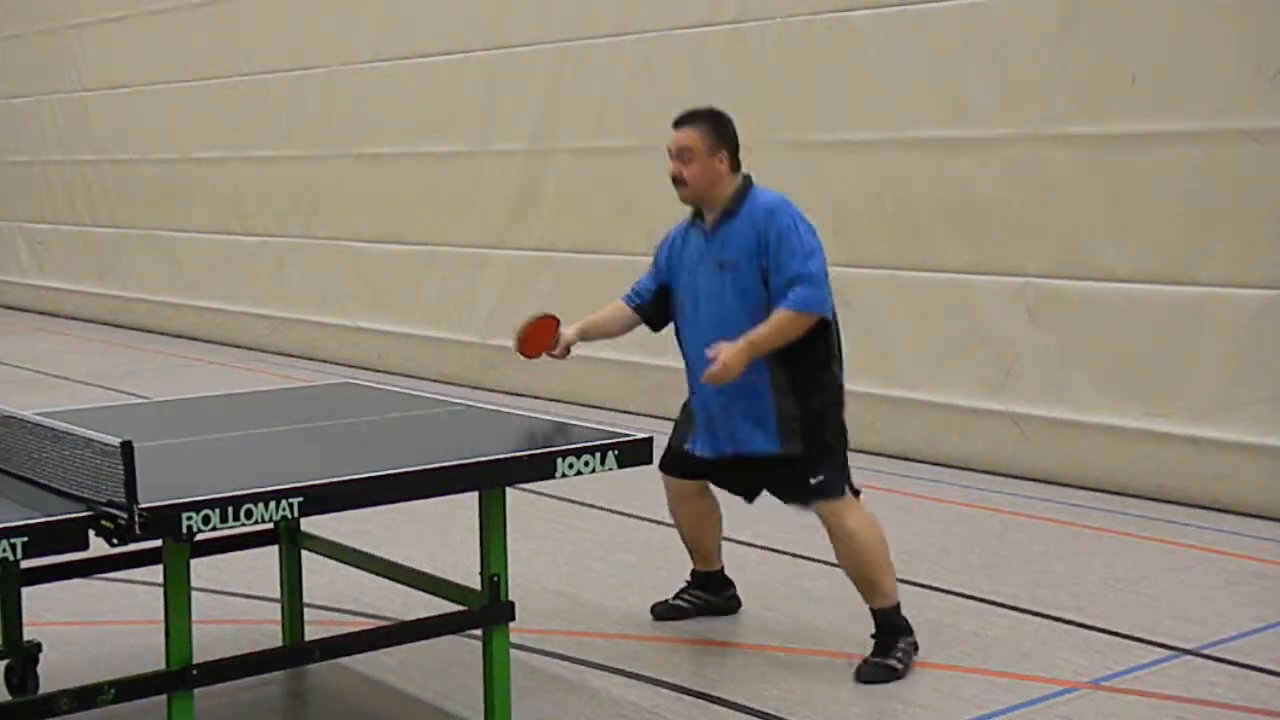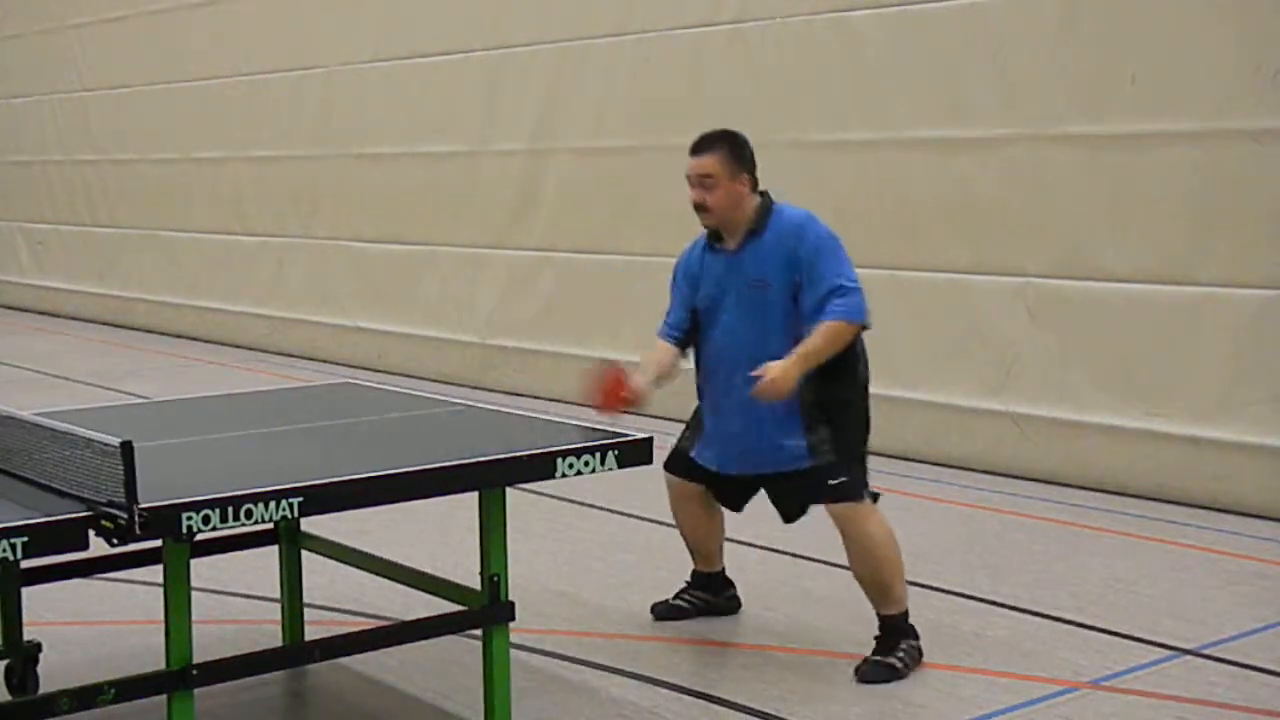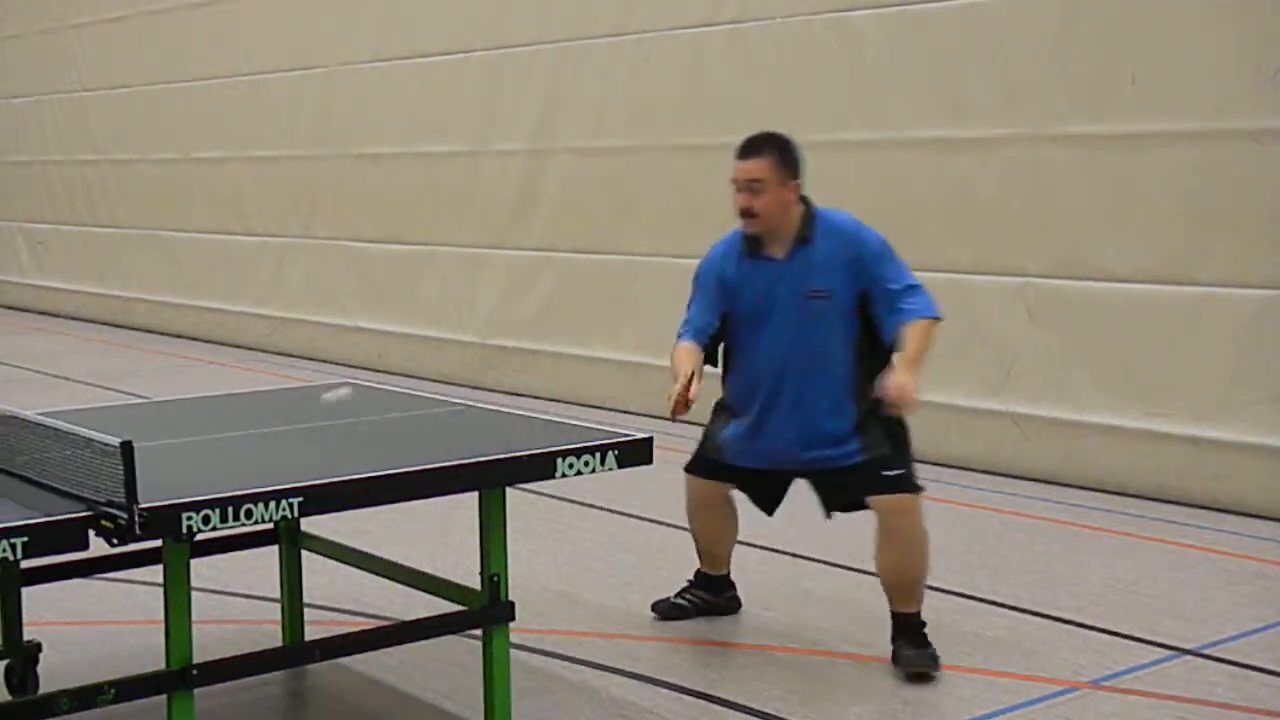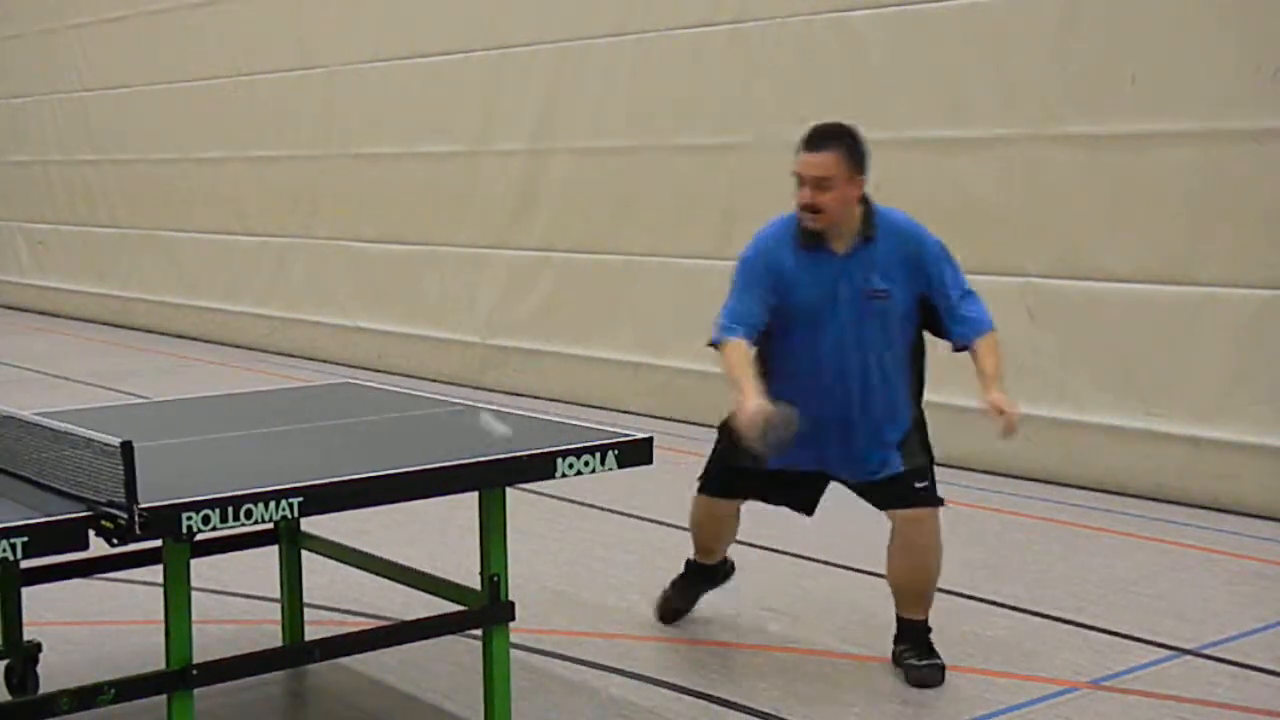
dt=0.2s
person 1, frame 1
left shoulder: (775, 216)
right shoulder: (680, 240)
left elbow: (808, 301)
right elbow: (639, 305)
left wrist: (744, 350)
right wrist: (577, 331)
left hip: (794, 395)
right hip: (717, 401)
left knee: (833, 503)
right knee: (680, 477)
left ankle: (894, 631)
right ankle: (712, 584)
person 1, frame 2
left shoulder: (801, 234)
right shoulder: (696, 259)
left elbow: (843, 312)
right elbow: (674, 331)
left wrist: (794, 365)
right wrist: (647, 376)
left hip: (815, 408)
right hip: (728, 411)
left knee: (852, 507)
right knee: (683, 478)
left ankle: (898, 633)
right ankle: (712, 585)
person 1, frame 3
left shoulder: (852, 242)
right shoulder: (724, 259)
left elbow: (915, 308)
right elbow: (695, 332)
left wrist: (904, 368)
right wrist: (685, 376)
left hip: (849, 414)
right hip: (755, 414)
left knee: (898, 503)
right knee: (705, 483)
left ankle: (909, 632)
right ankle: (714, 587)
person 1, frame 4
left shoulder: (909, 243)
right shoulder: (770, 248)
left elbow: (968, 318)
right elbow: (736, 332)
left wrist: (992, 386)
right wrist: (748, 394)
left hip: (884, 418)
right hip: (778, 414)
left knee: (917, 514)
right knee: (715, 496)
left ankle: (912, 636)
right ankle: (706, 568)
